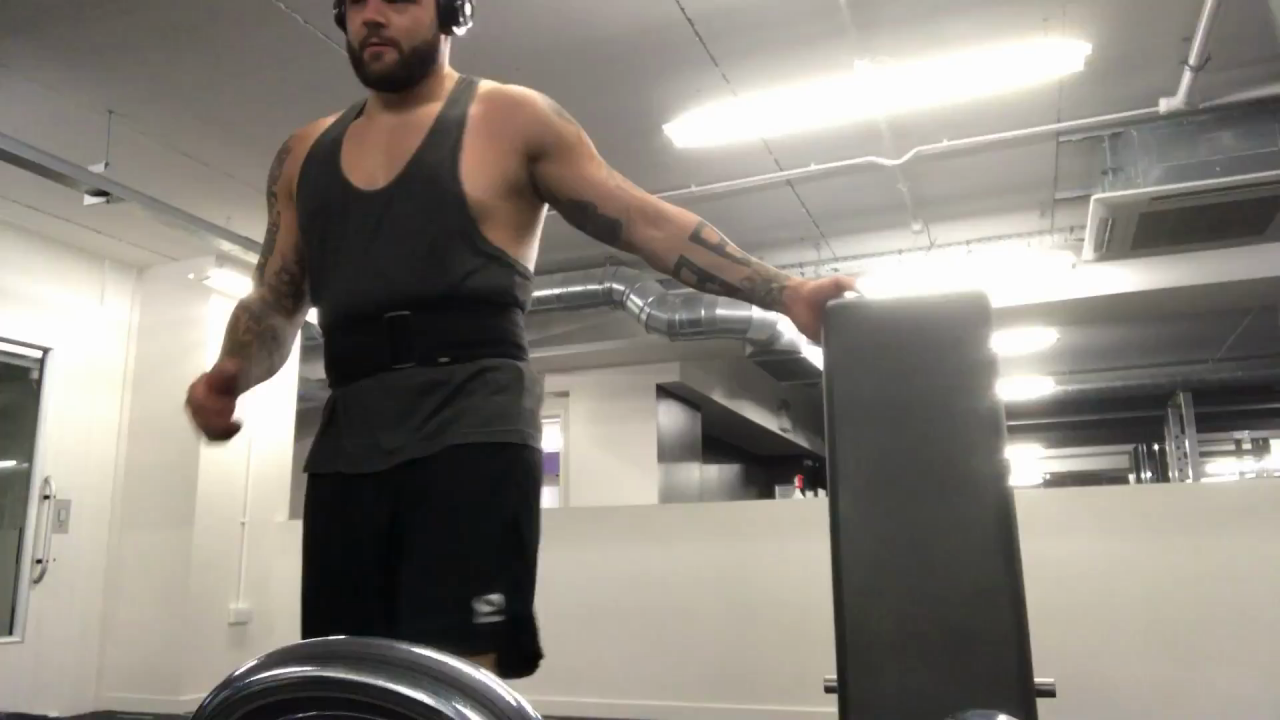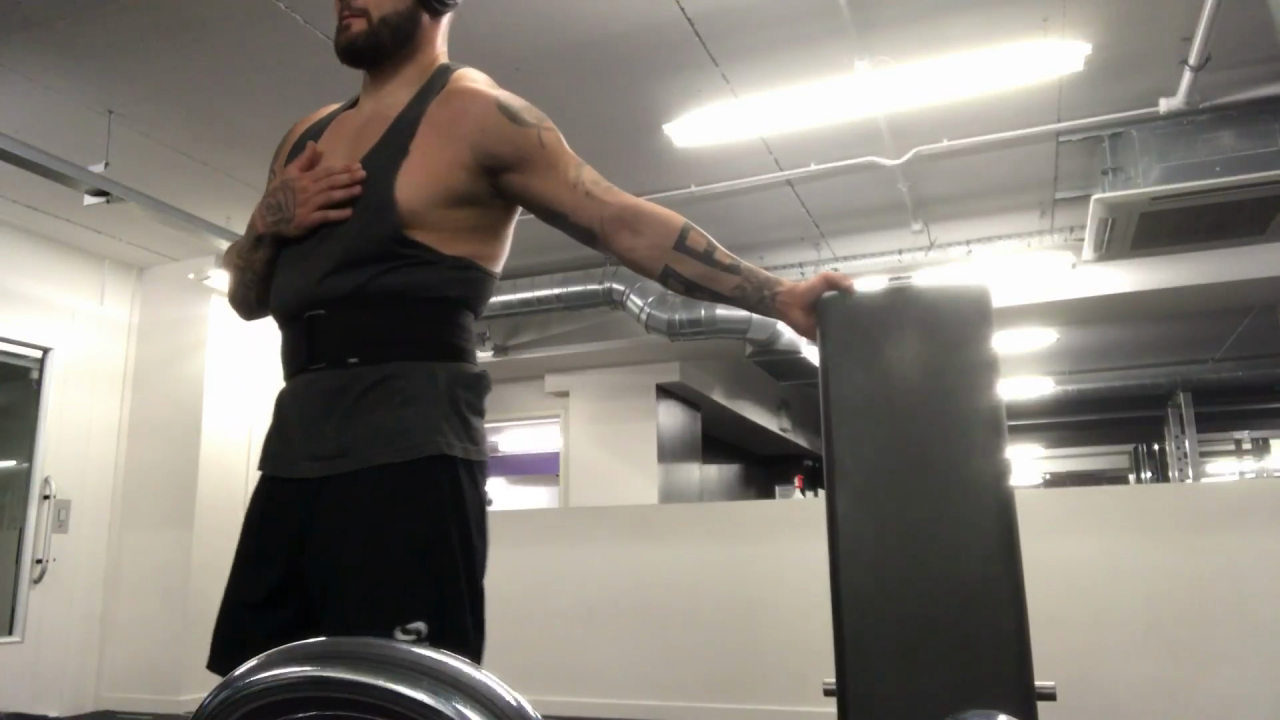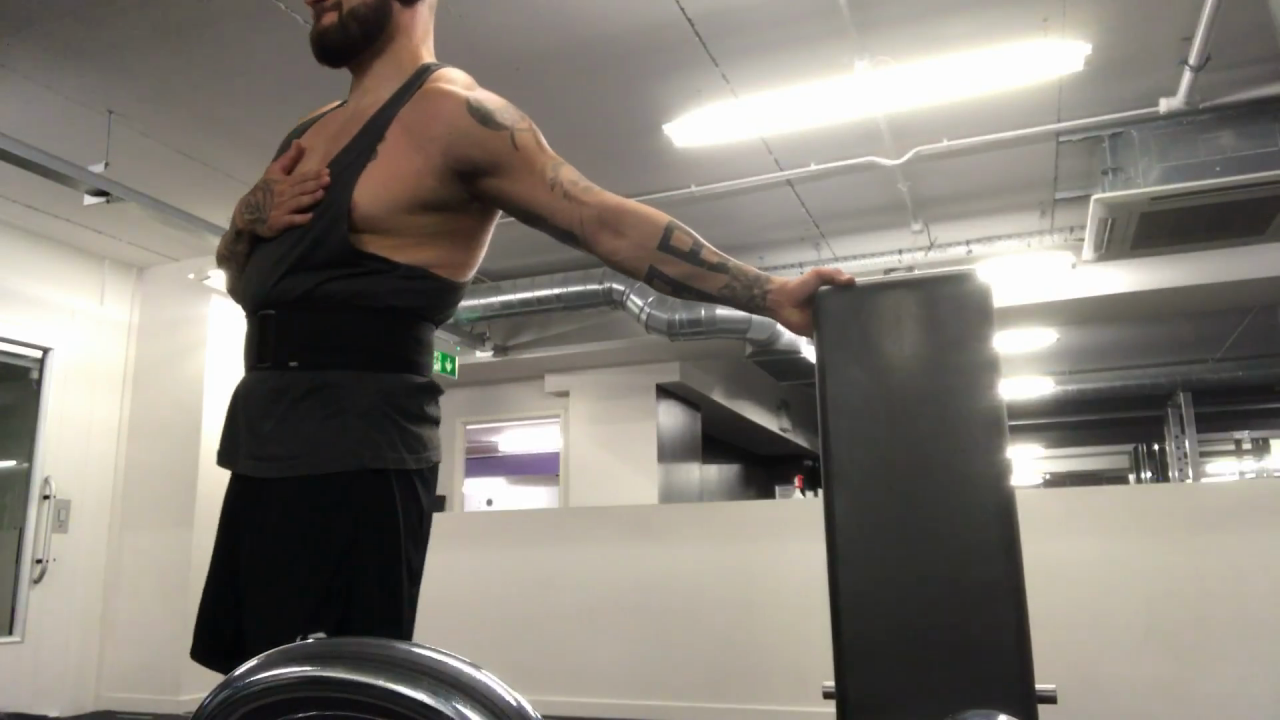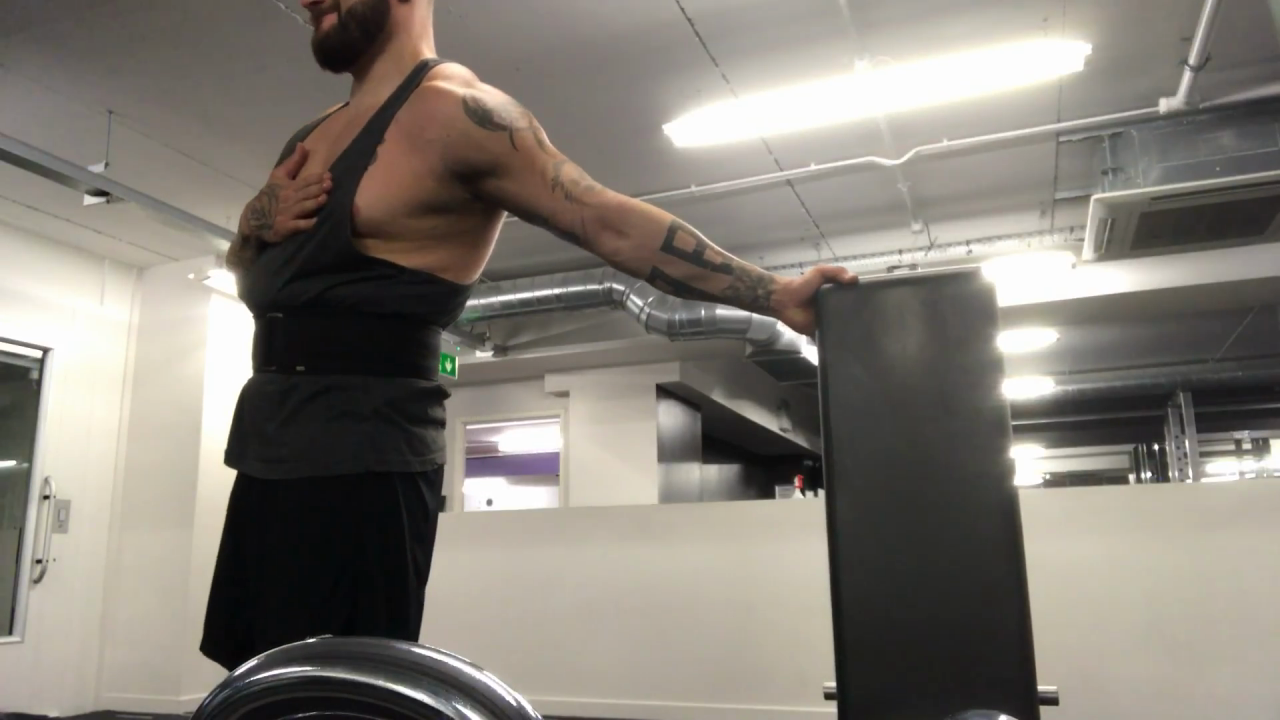
dt=0.5s
person 1, frame 1
left shoulder: (510, 119)
right shoulder: (305, 154)
left elbow: (647, 222)
right elbow: (273, 304)
left wrist: (785, 291)
right wrist: (228, 372)
left hip: (473, 433)
right hip: (346, 446)
person 1, frame 2
left shoulder: (475, 115)
right shoulder: (306, 137)
left elbow: (626, 223)
right elbow: (246, 296)
left wrist: (779, 296)
right wrist: (270, 219)
left hip: (406, 450)
right hip: (298, 448)
person 1, frame 3
left shoulder: (454, 115)
right shoulder: (312, 134)
left elbow: (609, 224)
right elbow: (241, 279)
left wrist: (769, 294)
right wrist: (247, 216)
left hip: (353, 458)
right hip: (266, 452)
person 1, frame 4
left shoulder: (454, 113)
right shoulder: (315, 135)
left elbow: (610, 222)
right elbow: (251, 280)
left wrist: (775, 294)
right wrist: (255, 221)
left hip: (359, 463)
right hip: (271, 454)
